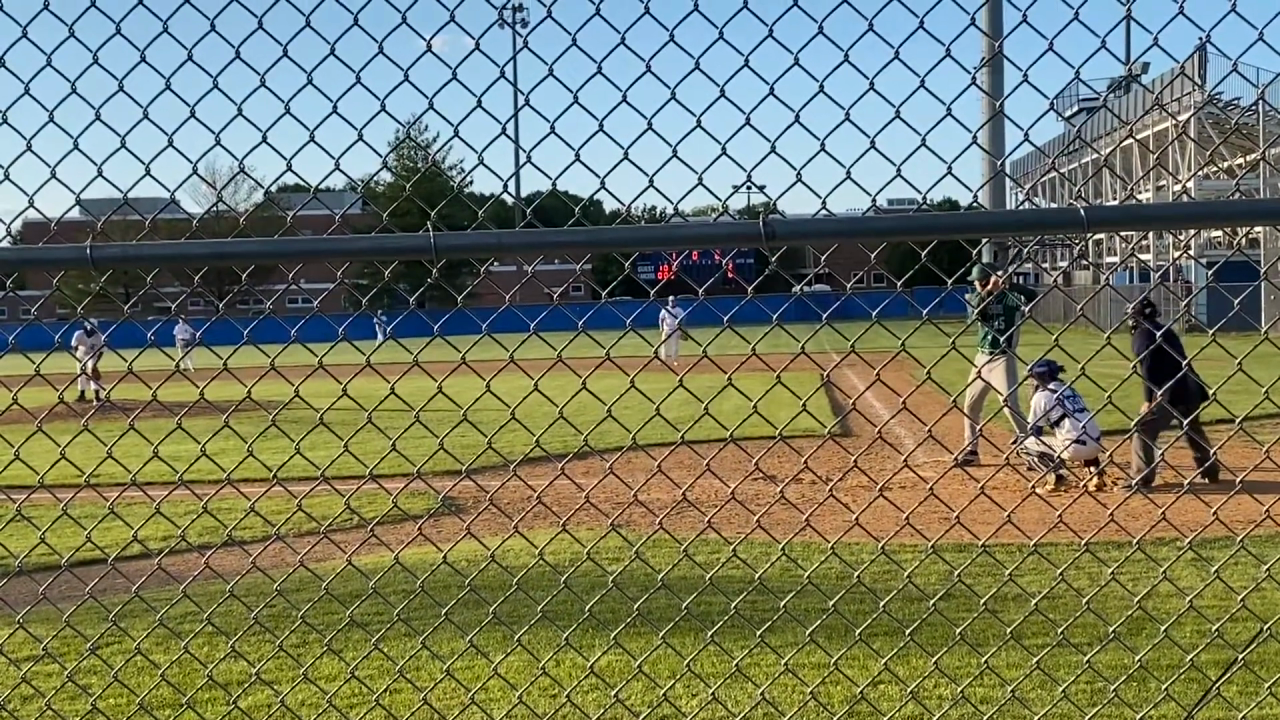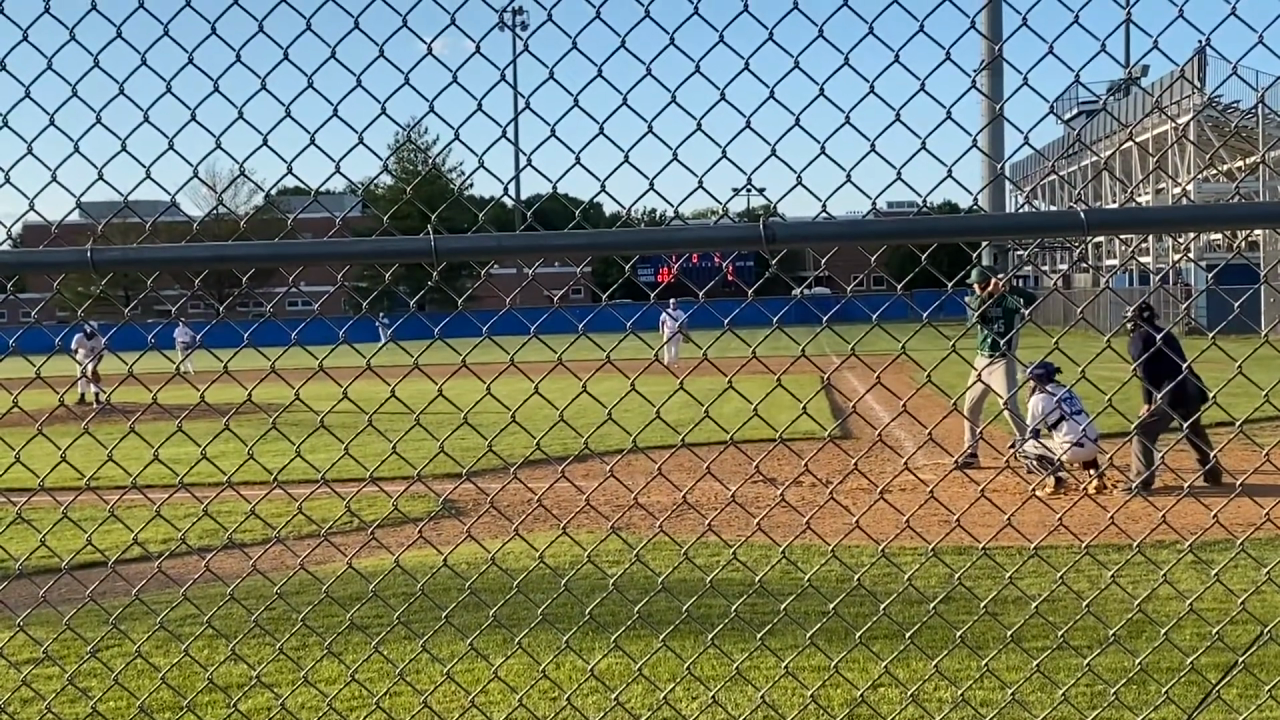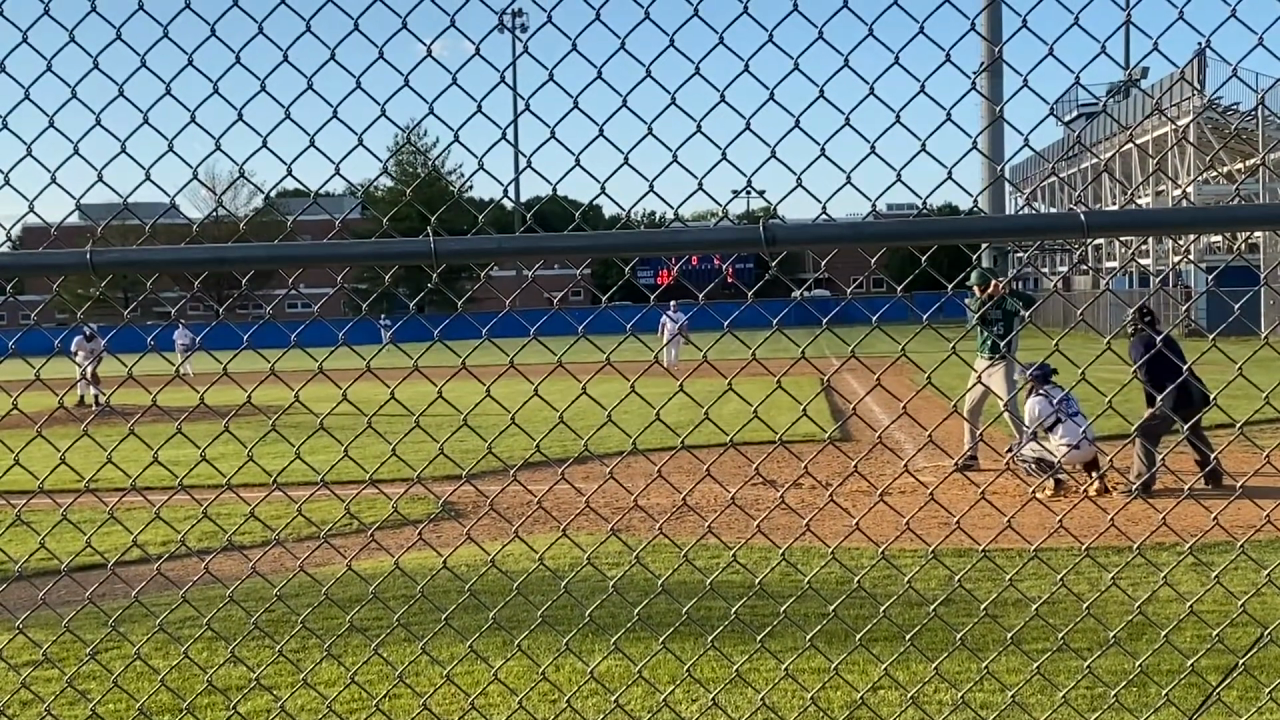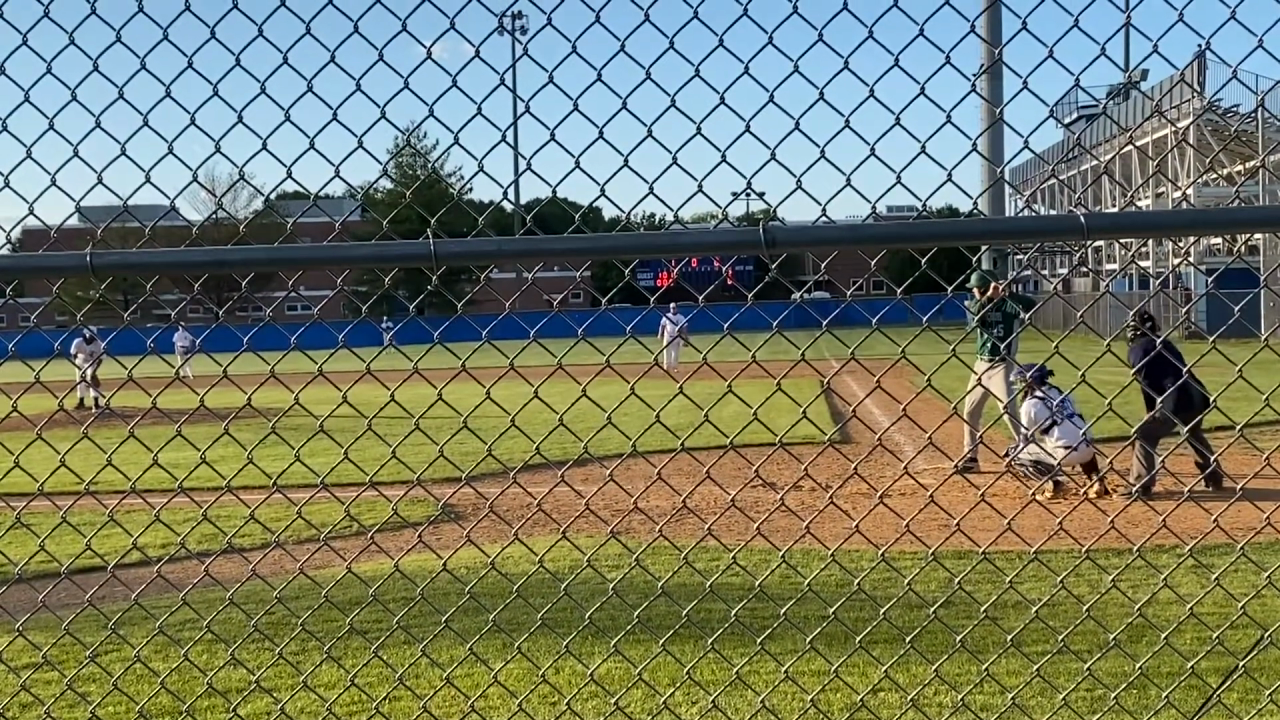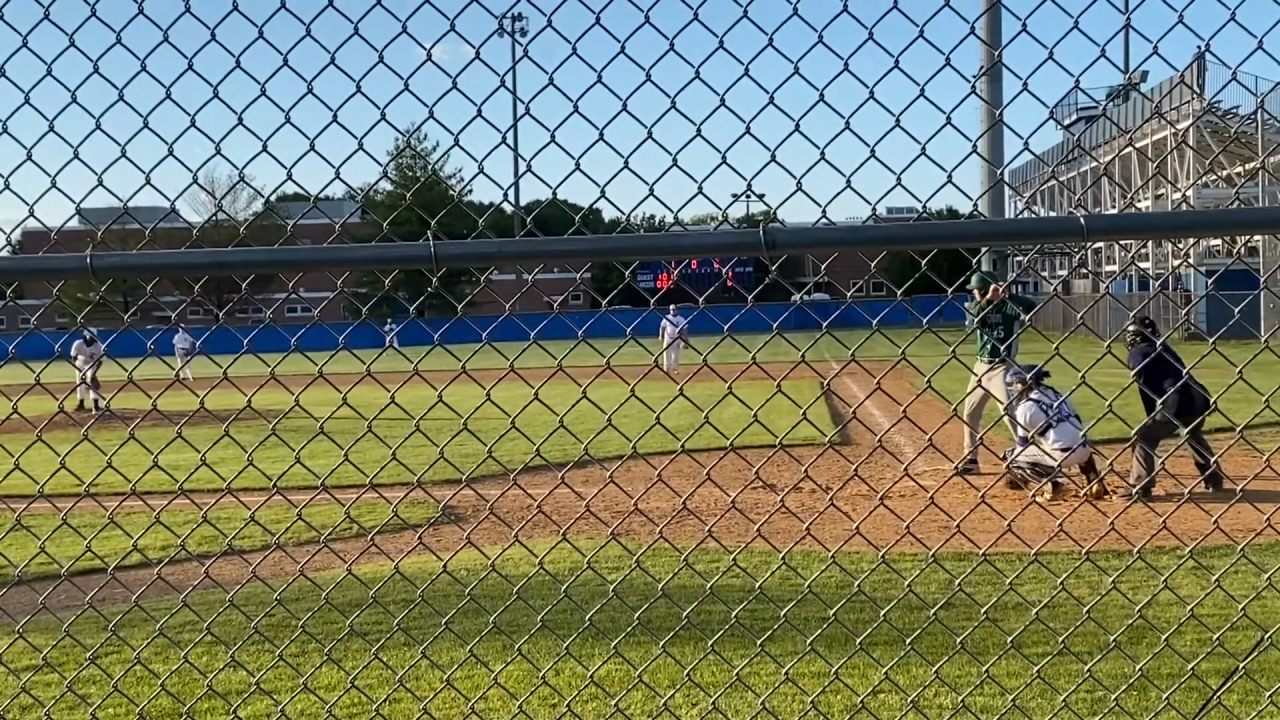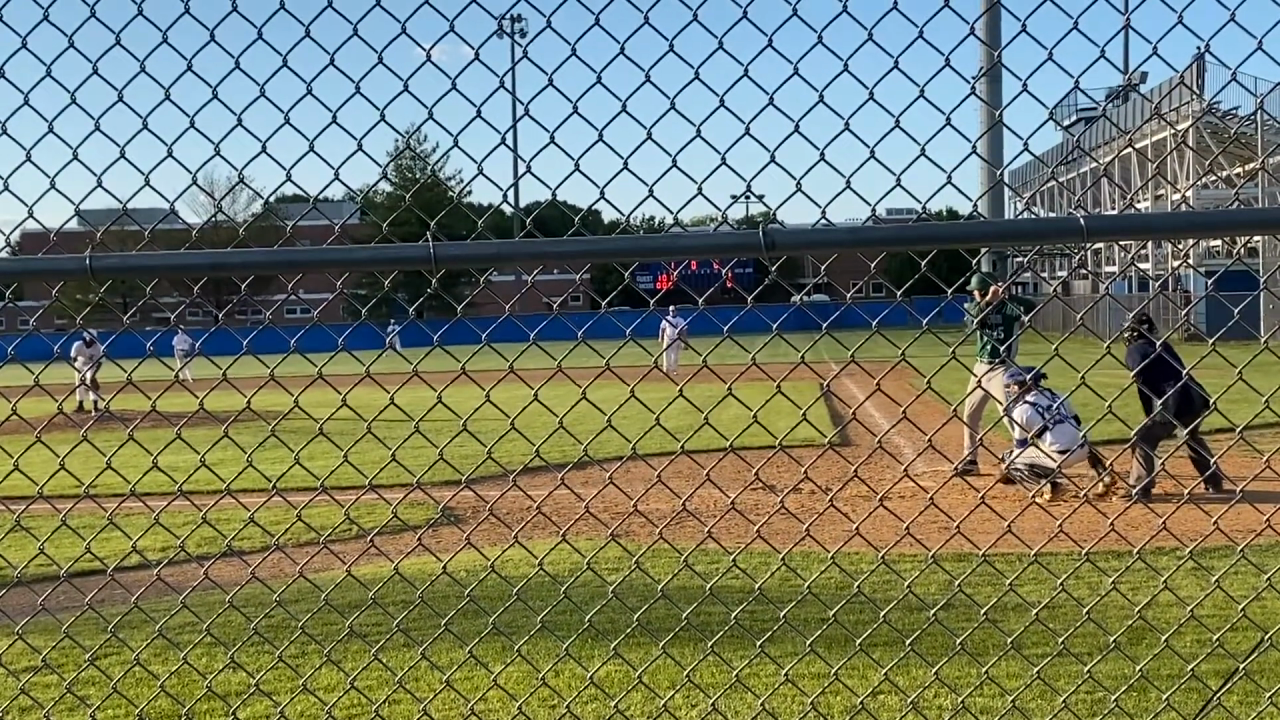
dt=0.2s
person 1, frame 1
left shoulder: (1010, 297)
right shoulder: (979, 297)
left elbow: (1032, 296)
right elbow: (974, 311)
left wrist: (1008, 285)
right wrist: (989, 291)
left hip: (1003, 358)
right hip: (982, 357)
left knee: (1010, 404)
right knee: (971, 404)
right ankle: (971, 451)
person 1, frame 2
left shoulder: (1010, 299)
right shoulder: (978, 299)
left elbow: (1031, 300)
right elbow: (974, 312)
left wrist: (1007, 288)
right wrist: (990, 292)
left hip: (1003, 361)
right hip: (982, 360)
left knee: (1010, 407)
right knee: (971, 407)
right ankle: (971, 453)
person 1, frame 3
left shoulder: (1009, 302)
right shoulder: (978, 302)
left elbow: (1031, 303)
right elbow: (974, 314)
left wrist: (1007, 290)
right wrist: (990, 294)
left hip: (1003, 363)
right hip: (982, 362)
left knee: (1009, 409)
right knee: (971, 409)
right ankle: (970, 455)
person 1, frame 4
left shoulder: (1009, 304)
right shoulder: (978, 304)
left elbow: (1031, 306)
right elbow: (974, 317)
left wrist: (1007, 293)
right wrist: (989, 297)
left hip: (1002, 366)
right hip: (981, 364)
left knee: (1009, 412)
right knee: (970, 411)
right ankle: (970, 458)
person 1, frame 5
left shoulder: (1009, 306)
right shoulder: (978, 306)
left elbow: (1031, 307)
right elbow: (973, 318)
left wrist: (1007, 295)
right wrist: (989, 299)
left hip: (1002, 367)
right hip: (981, 366)
left knee: (1009, 413)
right knee: (970, 413)
right ankle: (971, 459)
person 1, frame 6
left shoulder: (1009, 306)
right shoulder: (978, 306)
left elbow: (1031, 308)
right elbow: (973, 319)
left wrist: (1007, 295)
right wrist: (988, 301)
left hip: (1002, 368)
right hip: (981, 366)
right knee: (970, 414)
right ankle: (970, 460)
person 2, frame 1
left shoulder: (1141, 335)
right shoulder: (1165, 330)
left elbow: (1148, 370)
right elbow: (1178, 362)
left wrist: (1148, 400)
left hip: (1171, 391)
right hip: (1192, 387)
left knee: (1143, 430)
right knee: (1194, 429)
left ankle: (1141, 480)
right ankle: (1210, 471)
person 2, frame 2
left shoulder: (1137, 339)
right shoulder: (1165, 334)
left elbow: (1145, 373)
right elbow: (1174, 366)
left wrist: (1148, 403)
left hip: (1171, 394)
right hip: (1192, 390)
left knee: (1143, 433)
right knee: (1195, 431)
left ankle: (1140, 483)
right ankle: (1213, 474)
person 2, frame 3
left shoulder: (1138, 343)
right shoulder: (1165, 338)
left elbow: (1147, 377)
left wrist: (1151, 406)
left hip: (1174, 396)
right hip: (1195, 393)
left knee: (1145, 434)
right knee: (1195, 433)
left ankle: (1140, 485)
right ankle: (1214, 476)
person 2, frame 4
left shoulder: (1137, 349)
right shoulder: (1165, 344)
left elbow: (1146, 382)
left wrist: (1151, 412)
left hip: (1175, 400)
right hip: (1196, 396)
left knee: (1144, 436)
right knee: (1195, 435)
left ankle: (1140, 487)
right ankle: (1214, 478)
person 2, frame 5
left shoulder: (1136, 354)
right shoulder: (1164, 348)
left elbow: (1145, 387)
left wrist: (1152, 417)
left hip: (1177, 402)
right hip: (1198, 399)
left knee: (1144, 438)
right knee: (1195, 437)
left ankle: (1140, 488)
right ankle: (1214, 480)
person 2, frame 6
left shoulder: (1134, 352)
right shoulder: (1162, 345)
left elbow: (1143, 386)
left wrist: (1149, 416)
left hip: (1174, 402)
right hip: (1195, 398)
left knee: (1143, 439)
right knee: (1192, 438)
left ankle: (1140, 490)
right ankle: (1214, 481)
